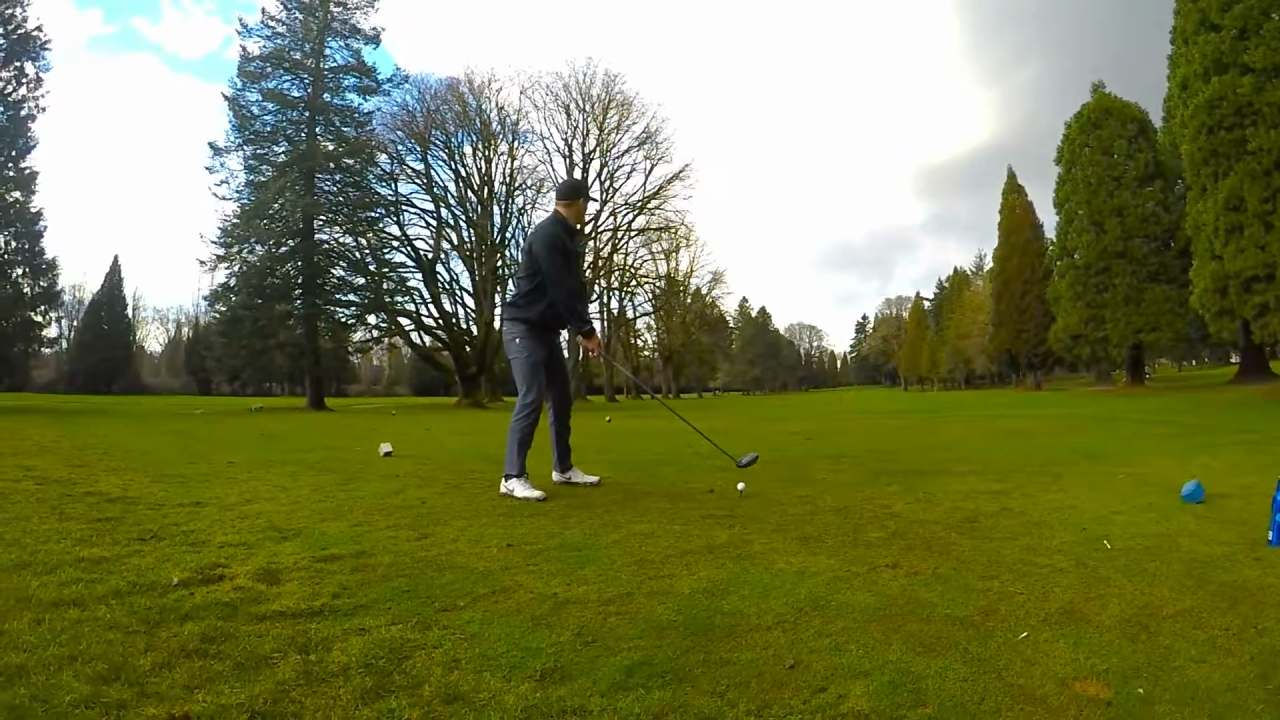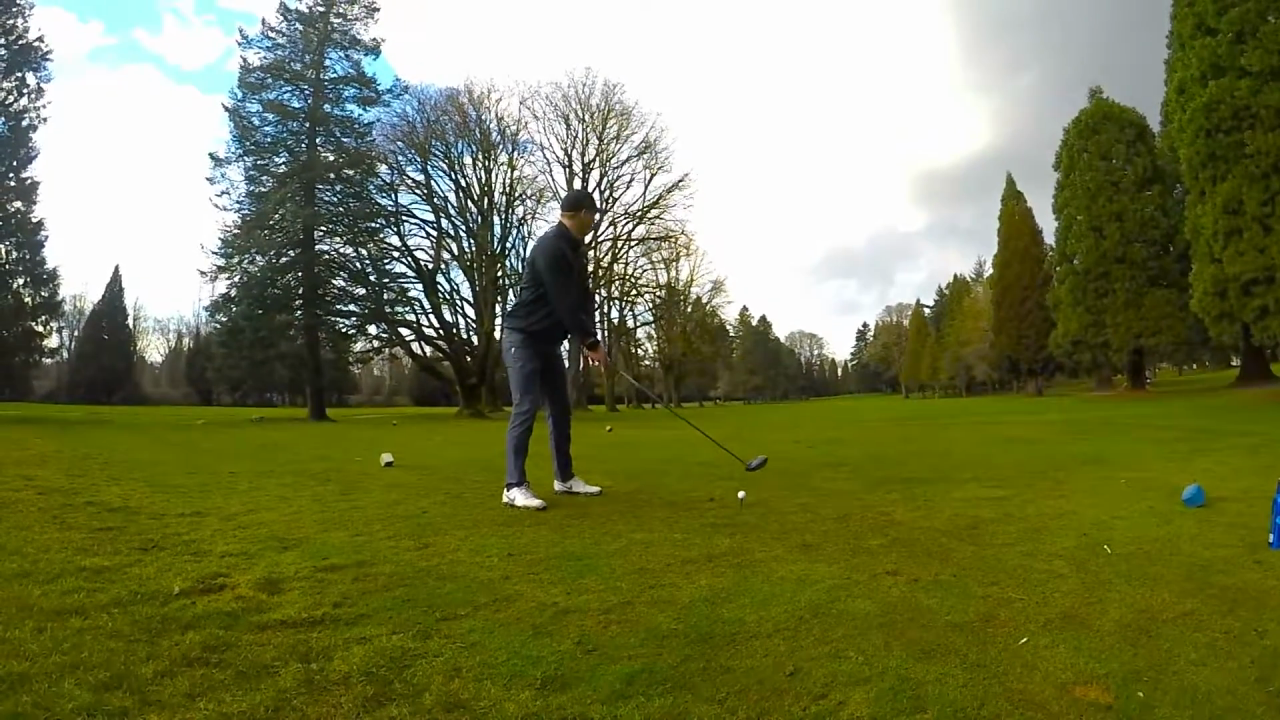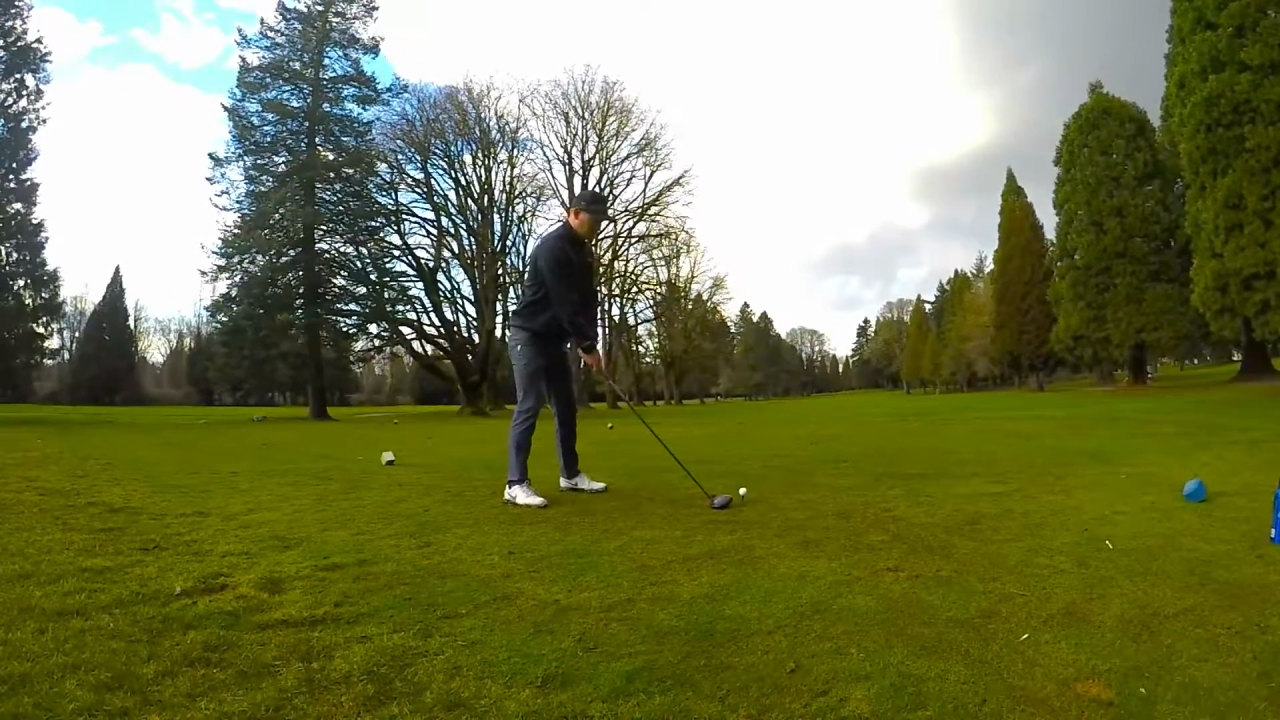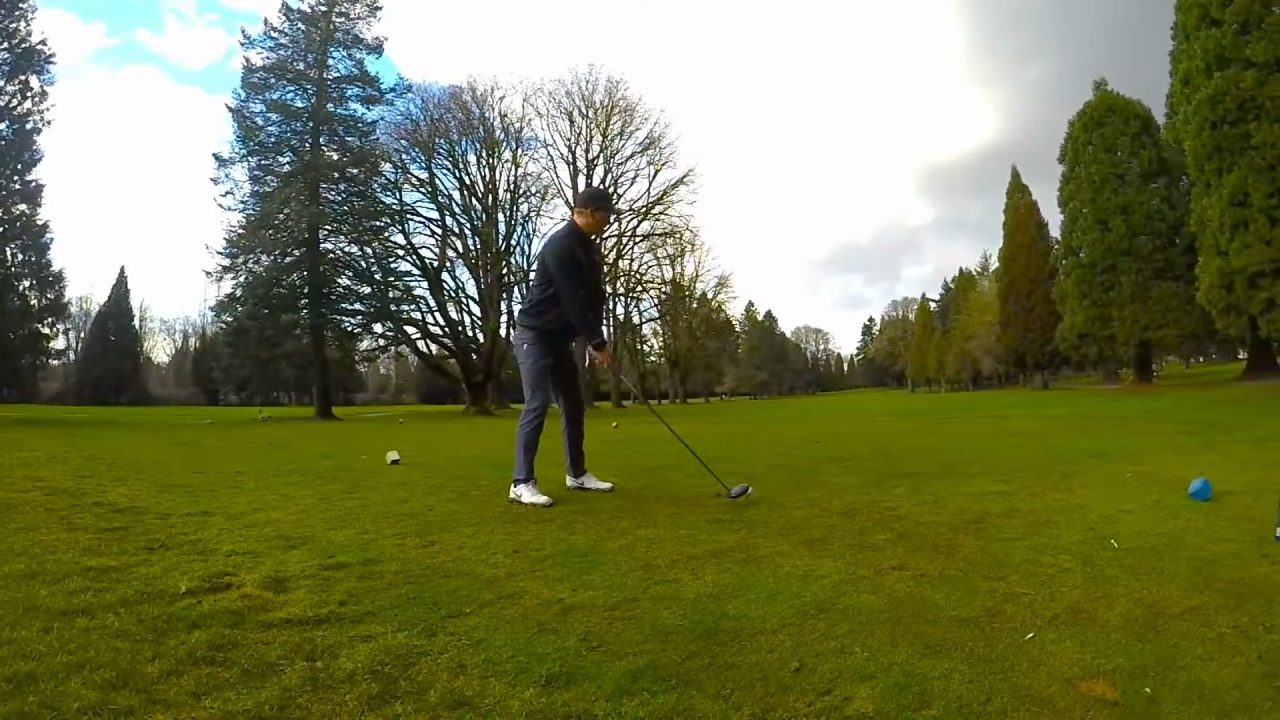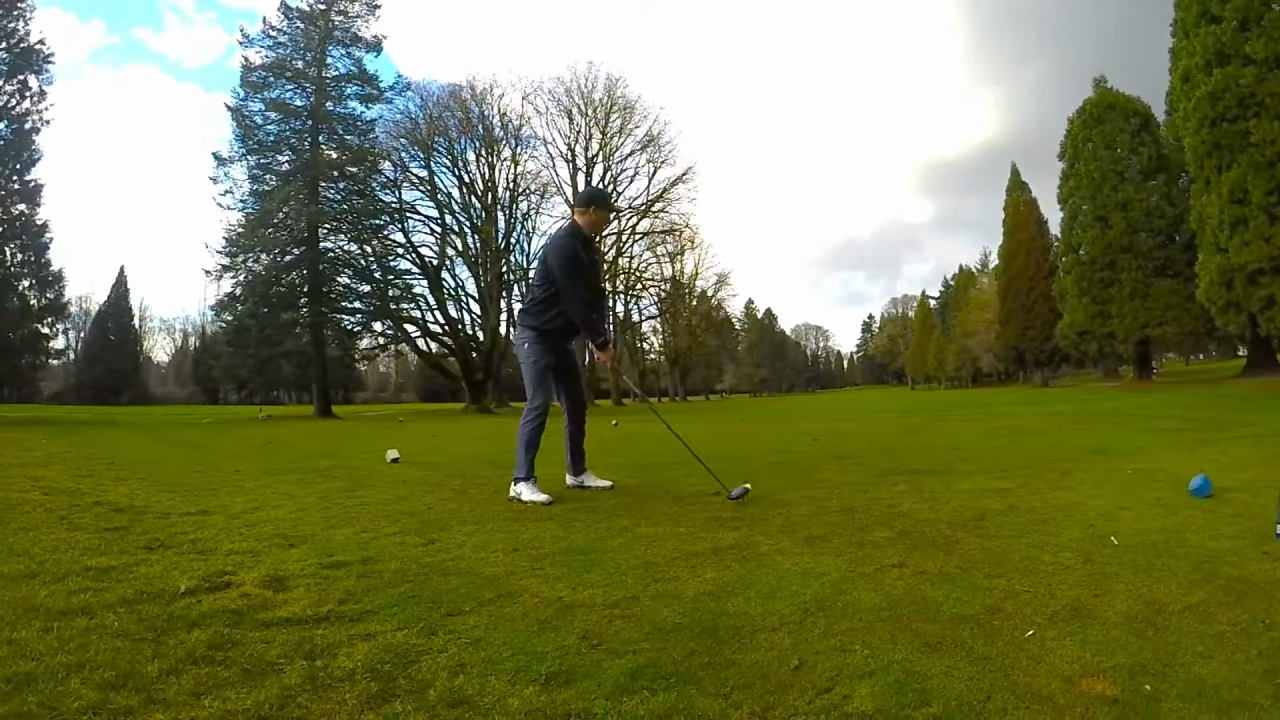
dt=1s
person 1, frame 1
left shoulder: (568, 238)
right shoulder: (547, 235)
left elbow: (575, 288)
right elbow: (561, 290)
left wrist: (583, 329)
right wrist: (586, 330)
left hip: (547, 329)
right hip: (524, 327)
left knee: (561, 399)
right knee: (532, 398)
left ankle: (563, 469)
right ankle: (513, 477)
person 1, frame 2
left shoulder: (574, 249)
right shoulder: (550, 248)
left elbow: (582, 300)
right elbow: (565, 303)
left wrist: (589, 340)
right wrist: (591, 342)
left hip: (548, 340)
right hip: (522, 337)
left knee: (560, 408)
right knee: (526, 408)
left ankle: (564, 477)
right ankle: (515, 486)
person 1, frame 3
left shoulder: (583, 250)
right shoulder: (553, 247)
left elbow: (588, 300)
right elbow: (564, 304)
left wrist: (588, 342)
right wrist: (587, 346)
left hip: (555, 339)
right hip: (529, 336)
left knee: (566, 407)
right knee: (530, 406)
left ankle: (570, 474)
right ankle: (516, 484)
person 1, frame 4
left shoulder: (590, 248)
right shoulder: (561, 246)
left elbow: (595, 299)
right elbow: (573, 302)
left wrist: (596, 340)
right wrist: (597, 343)
left hip: (561, 338)
right hip: (535, 335)
left knee: (573, 405)
right knee: (537, 405)
left ankle: (577, 474)
right ankle: (522, 483)
person 1, frame 5
left shoulder: (589, 247)
right shoulder: (562, 246)
left elbow: (596, 298)
right elbow: (576, 303)
left wrist: (601, 339)
right wrist: (600, 343)
left hip: (561, 337)
right hip: (535, 334)
left knee: (576, 404)
right knee: (539, 403)
left ankle: (577, 472)
right ankle: (522, 481)
